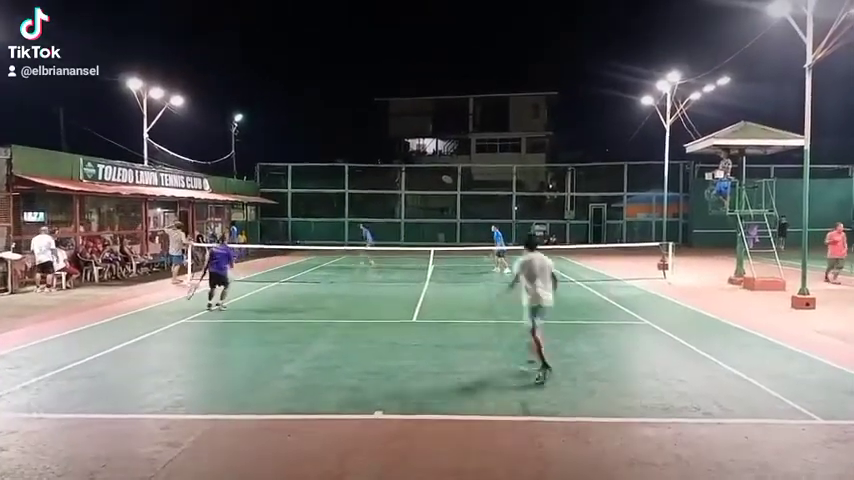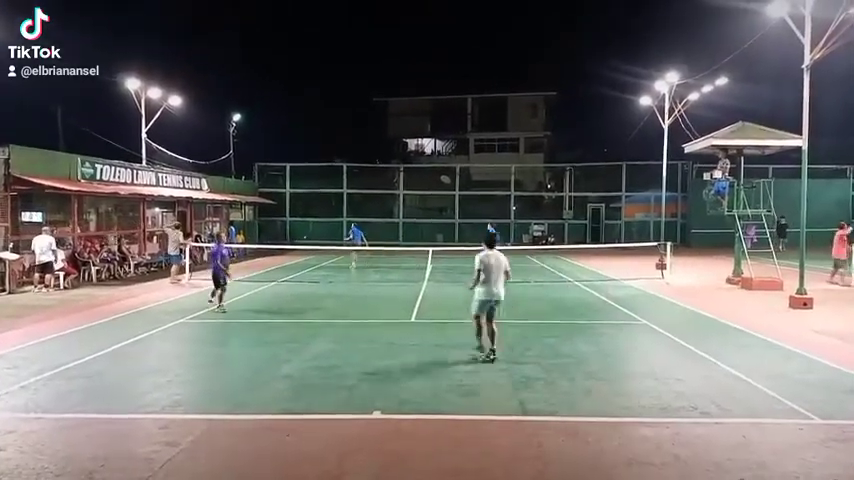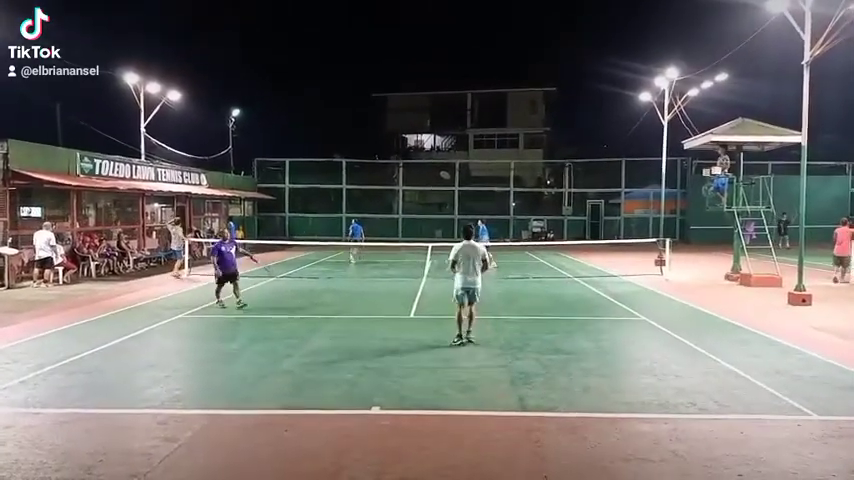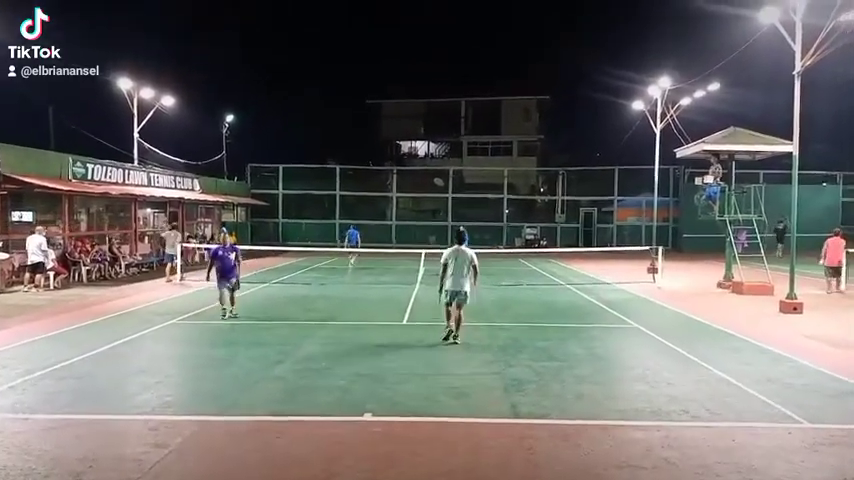
dt=0.4s
person 1, frame 1
left shoulder: (523, 261)
right shoulder: (547, 260)
left elbow: (514, 282)
right elbow: (555, 281)
left hip: (533, 300)
right hip: (547, 300)
left knee: (535, 333)
right knee: (535, 331)
right ankle: (540, 360)
person 1, frame 2
left shoulder: (481, 256)
right shoulder: (502, 257)
left elbow: (477, 277)
right elbow: (507, 276)
left wrist: (473, 286)
left hip: (484, 293)
right hip: (498, 294)
left knee: (477, 318)
right knee: (490, 322)
left ankle: (480, 346)
right ankle: (492, 350)
person 1, frame 3
left shoulder: (457, 248)
right shoulder: (481, 248)
left elbow: (452, 267)
right elbow: (486, 266)
left wrist: (456, 271)
left hip: (461, 282)
right hip: (475, 282)
left knee: (460, 308)
right knee: (471, 307)
left ankle: (460, 335)
right ankle: (469, 333)
person 1, frame 4
left shoulder: (448, 252)
right shoulder: (470, 253)
left elbow: (443, 270)
right elbow: (476, 271)
left wrist: (440, 285)
right wrist: (474, 281)
left hip: (450, 285)
right hip: (464, 286)
left knee: (447, 306)
right knee: (459, 310)
left ankle: (449, 327)
right ankle: (456, 336)
